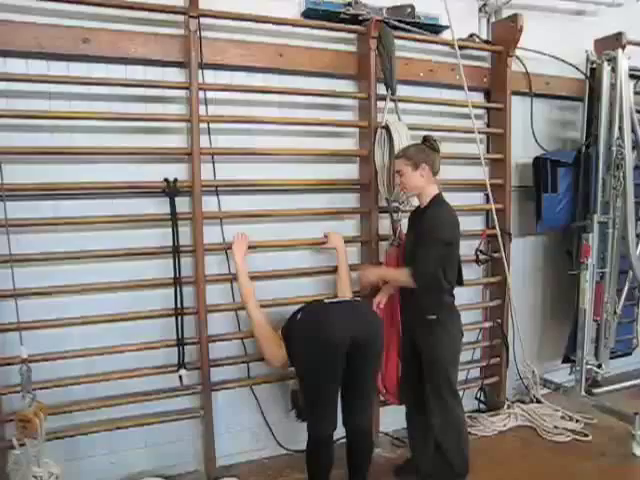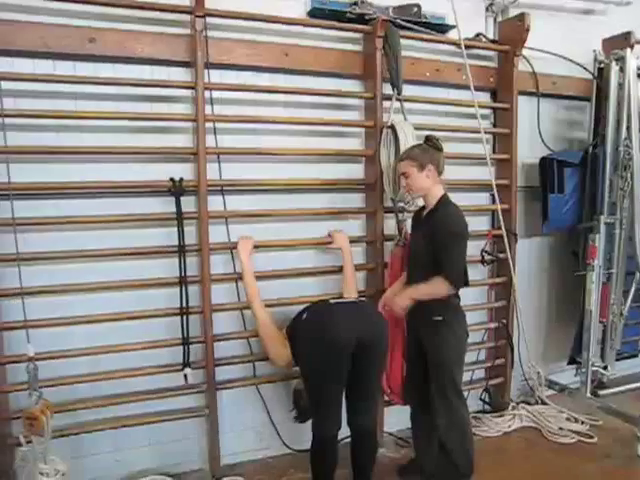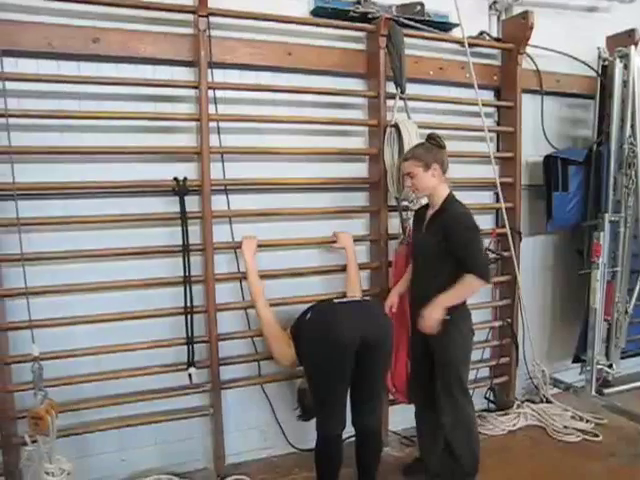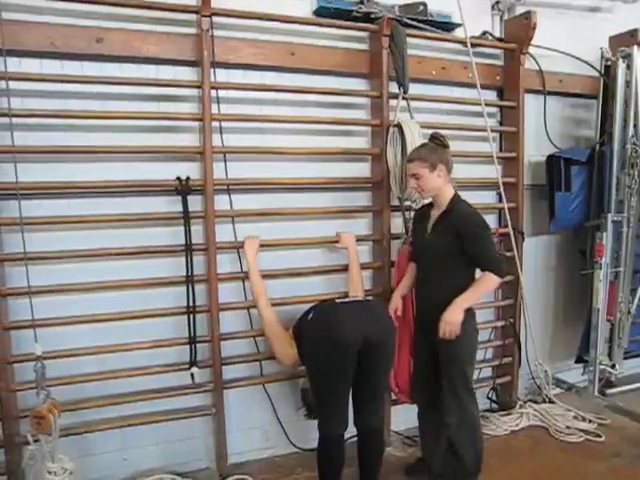
dt=0.1s
person 1, frame 1
left shoulder: (439, 217)
right shoulder: (421, 214)
left elbow: (420, 275)
left wrist: (379, 274)
right wrist: (389, 288)
left hip: (438, 322)
right hip: (416, 320)
left knee: (441, 398)
right knee: (413, 394)
person 1, frame 2
left shoulder: (448, 218)
right shoulder: (422, 215)
left elbow: (450, 279)
left wrist: (410, 295)
right wrist: (396, 290)
left hip: (443, 323)
right hip: (421, 321)
left knee: (446, 398)
right knee: (418, 393)
person 1, frame 3
left shoulder: (456, 217)
right shoulder: (422, 215)
left elbow: (479, 274)
left wrist: (439, 305)
right wrist: (398, 290)
left hip: (450, 323)
right hip: (422, 320)
left knee: (452, 398)
right knee: (422, 393)
person 1, frame 4
left shoulder: (466, 217)
right shoulder: (422, 215)
left elbow: (495, 271)
left wrist: (458, 306)
right wrist: (400, 292)
left hip: (455, 323)
right hip: (426, 320)
left knee: (458, 398)
right knee: (425, 393)
person 2, frame 1
left shoulder: (280, 353)
left elbow: (251, 304)
right elbow: (345, 294)
left wrist: (239, 259)
right wrist: (340, 249)
left hip: (319, 330)
right hip: (366, 318)
left knee: (321, 428)
right knee: (360, 422)
person 2, frame 2
left shoulder: (285, 352)
left elbow: (256, 303)
right elbow: (350, 295)
left wrist: (245, 257)
right wrist: (345, 248)
left hip: (325, 330)
right hip: (371, 319)
left knee: (326, 428)
right knee: (365, 423)
person 2, frame 3
left shoulder: (289, 353)
left elbow: (261, 304)
right elbow: (354, 294)
left wrist: (249, 258)
right wrist: (349, 248)
left hip: (329, 331)
right hip: (376, 319)
left knee: (330, 427)
right knee: (369, 422)
person 2, frame 4
left shoulder: (291, 352)
left elbow: (263, 303)
right elbow: (357, 296)
left wrist: (251, 257)
right wrist: (351, 248)
left hip: (331, 331)
right hip: (378, 318)
left knee: (332, 427)
right knee: (371, 422)
